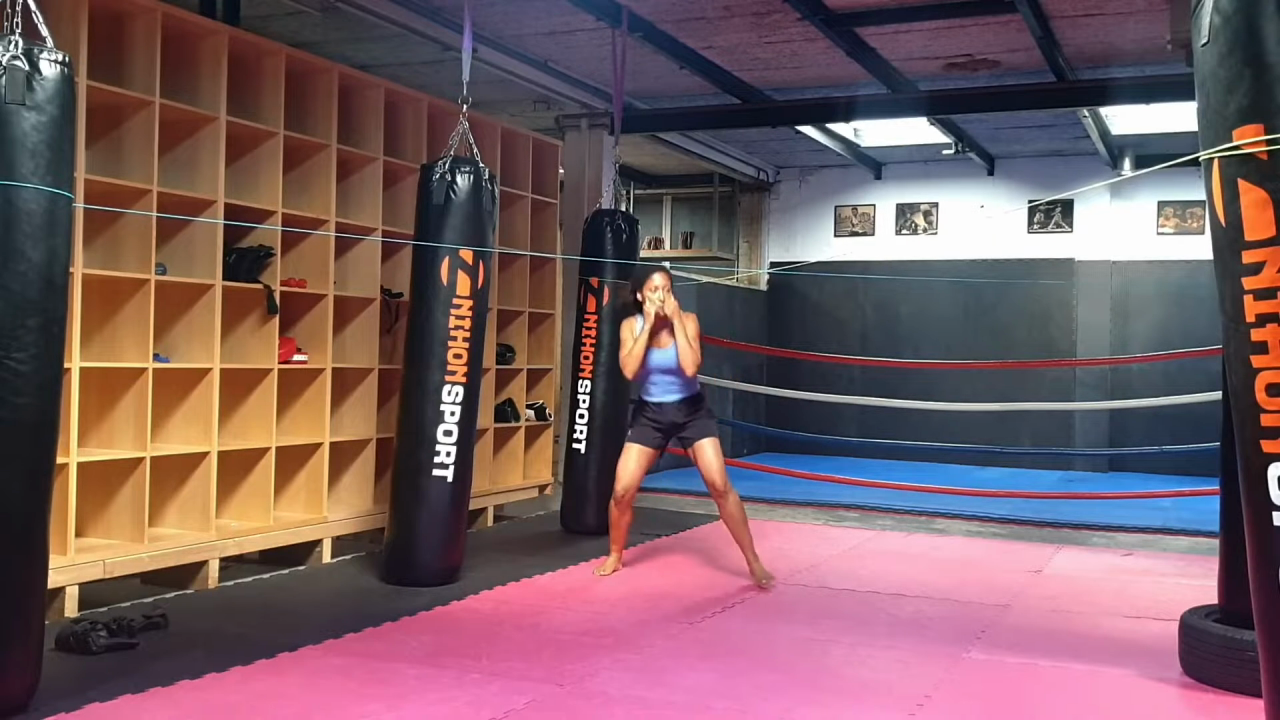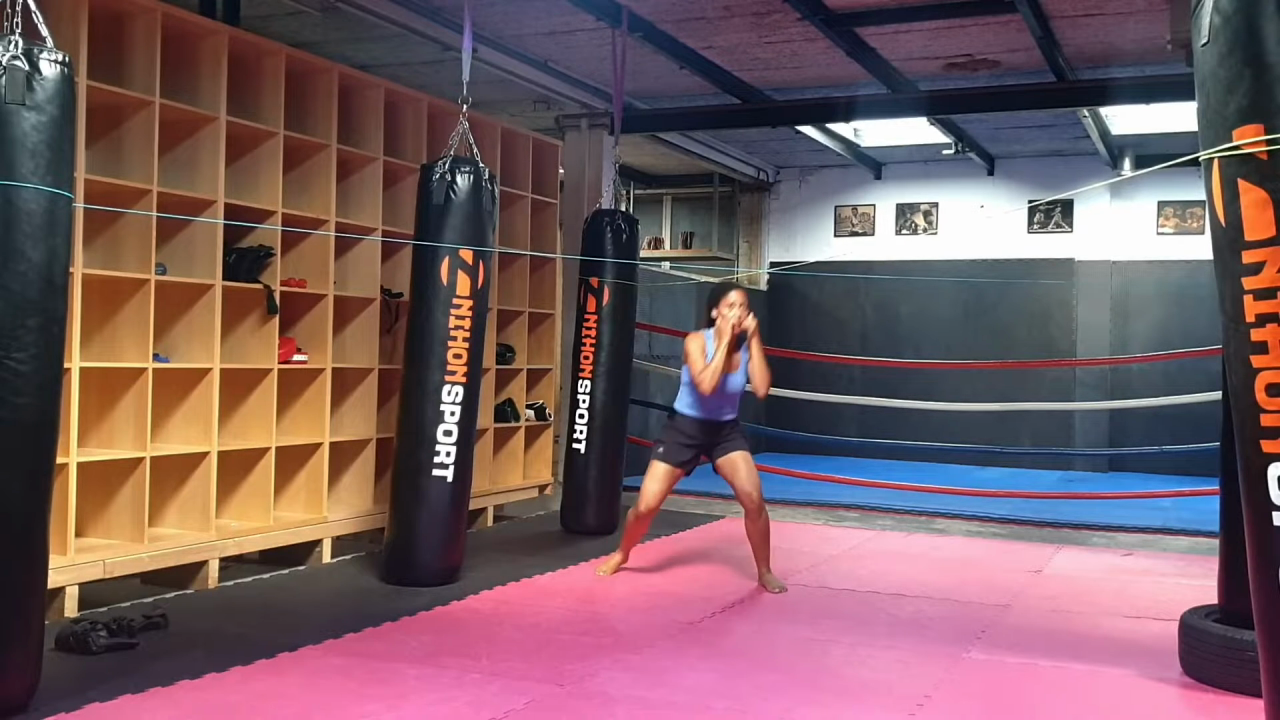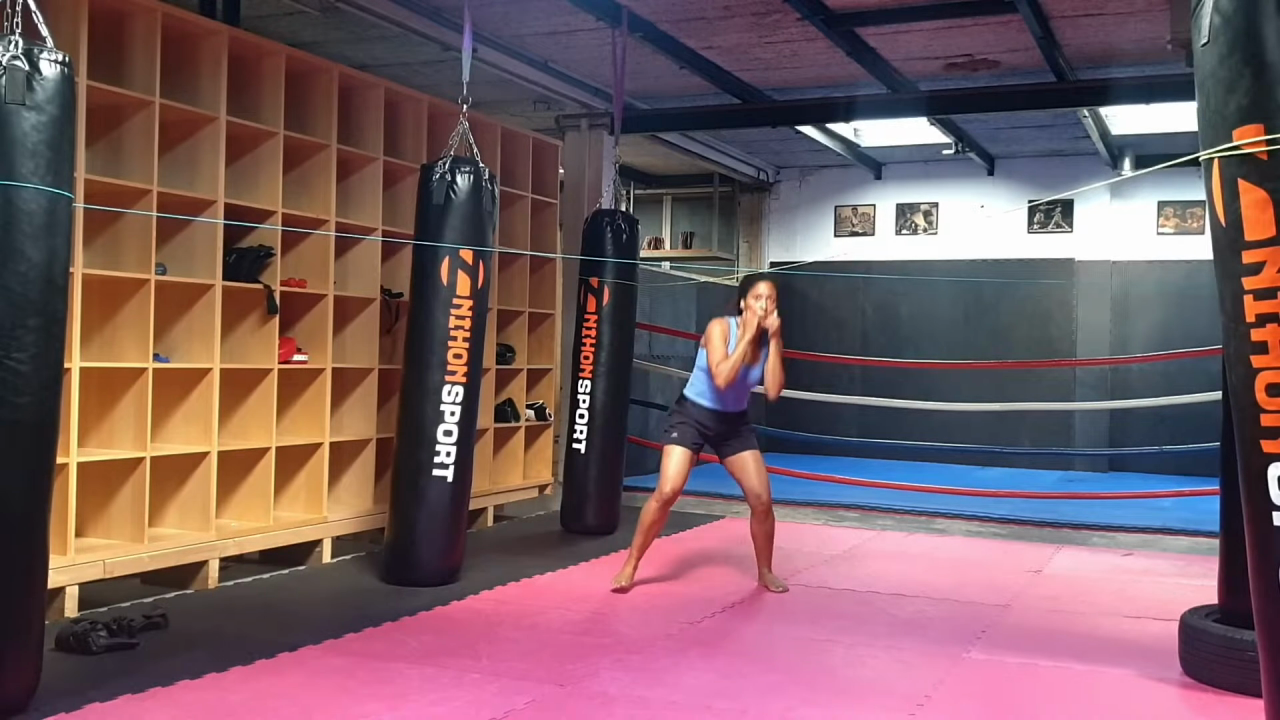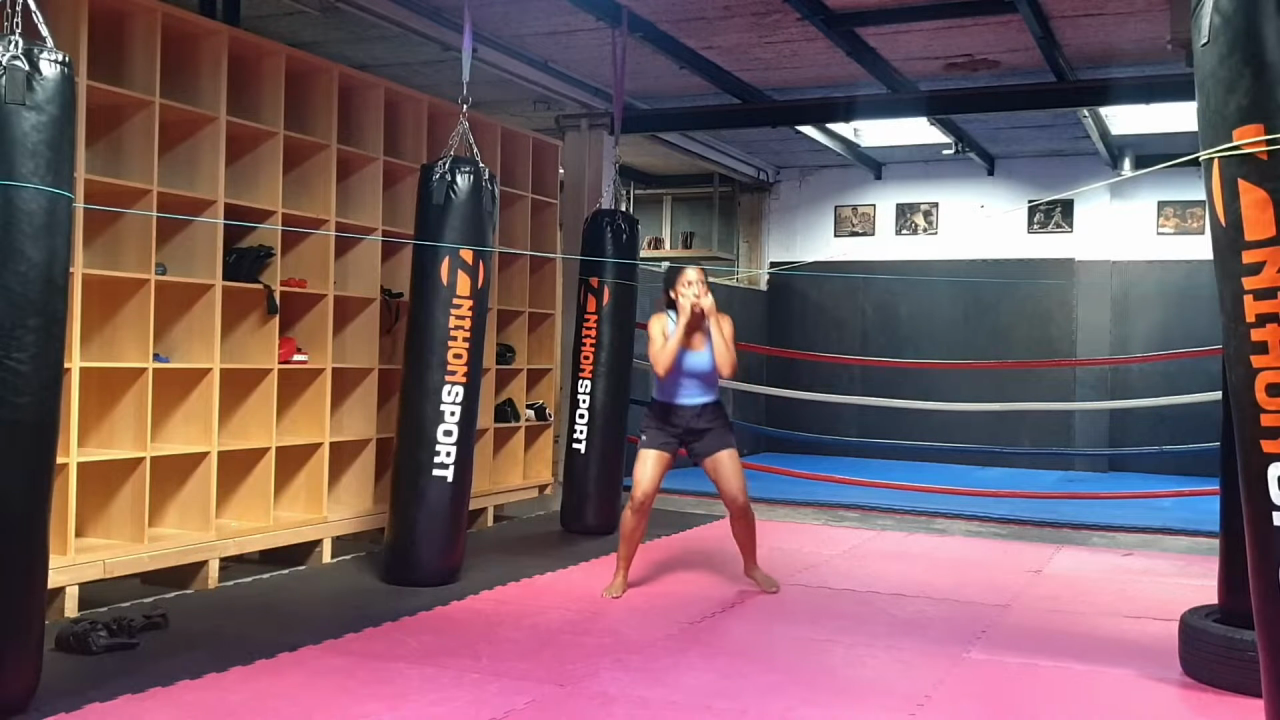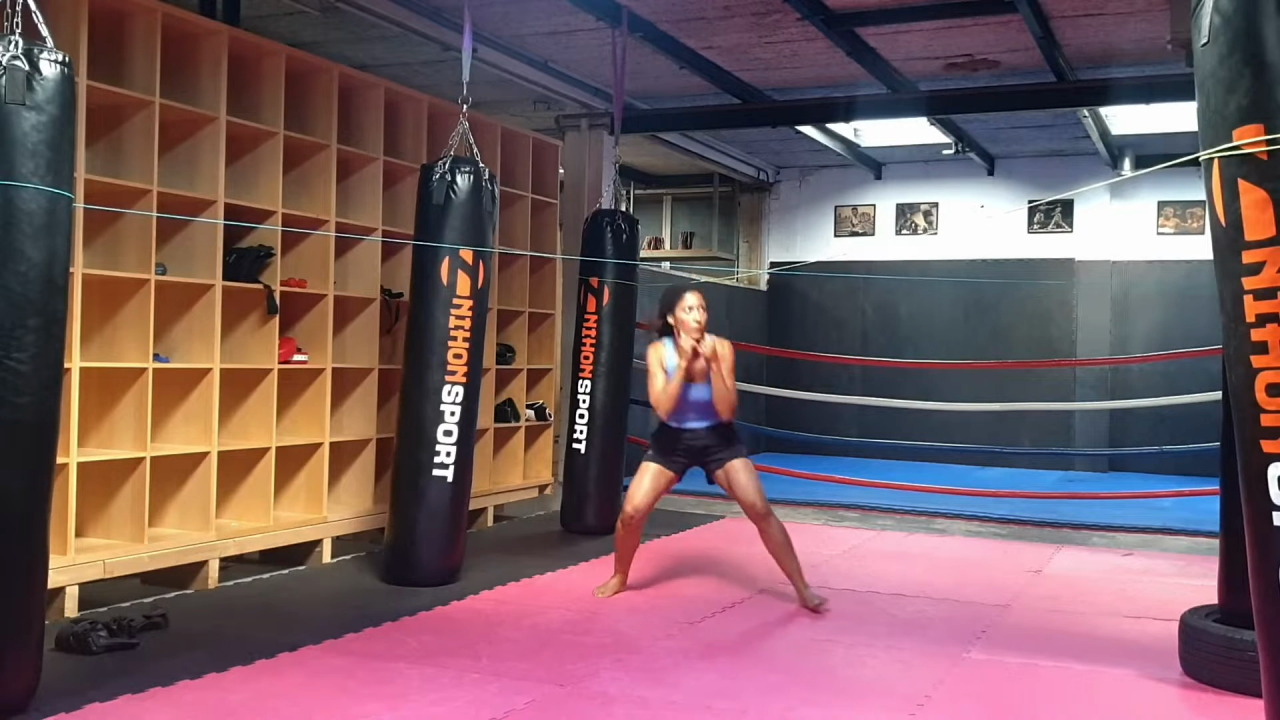
dt=0.4s
person 1, frame 1
left shoulder: (687, 320)
right shoulder: (630, 327)
left elbow: (691, 368)
right elbow: (629, 370)
left wrist: (674, 324)
right wrist: (648, 325)
left hip: (691, 411)
right hip: (650, 414)
left knee: (720, 486)
right knee: (623, 490)
left ankle: (754, 563)
right ankle: (616, 556)
person 1, frame 2
left shoulder: (751, 345)
right shoulder: (696, 342)
left elbow: (762, 389)
right elbow: (706, 386)
left wrist: (754, 339)
right wrist: (726, 339)
left hip: (725, 429)
right hip: (685, 427)
left knee: (753, 498)
right knee: (646, 506)
left ankle: (765, 573)
right ankle: (621, 554)
person 1, frame 3
left shoulder: (768, 341)
right shoulder: (720, 329)
left elbow: (773, 391)
right elbow: (722, 379)
left wrist: (775, 337)
right wrist: (749, 337)
left hip: (734, 423)
right hip: (692, 415)
left knee: (761, 498)
right knee: (667, 491)
left ankle: (765, 572)
right ankle: (630, 565)
person 1, frame 4
left shoulder: (722, 323)
right shoulder: (660, 323)
left elbow: (727, 370)
right elbow: (661, 369)
left wrist: (710, 318)
right wrist: (684, 320)
left hip: (710, 418)
right hip: (666, 416)
left knee: (739, 501)
right knee: (640, 497)
left ankle: (752, 569)
right ankle: (620, 576)
person 1, frame 5
left shoulder: (722, 347)
right shoulder: (659, 351)
left elbow: (727, 412)
right elbow: (662, 409)
left wrist: (713, 362)
right wrist: (683, 362)
left hip: (719, 439)
right hip: (673, 440)
left knee: (759, 509)
right knee: (632, 511)
left ankle: (801, 587)
right ankle: (618, 577)
